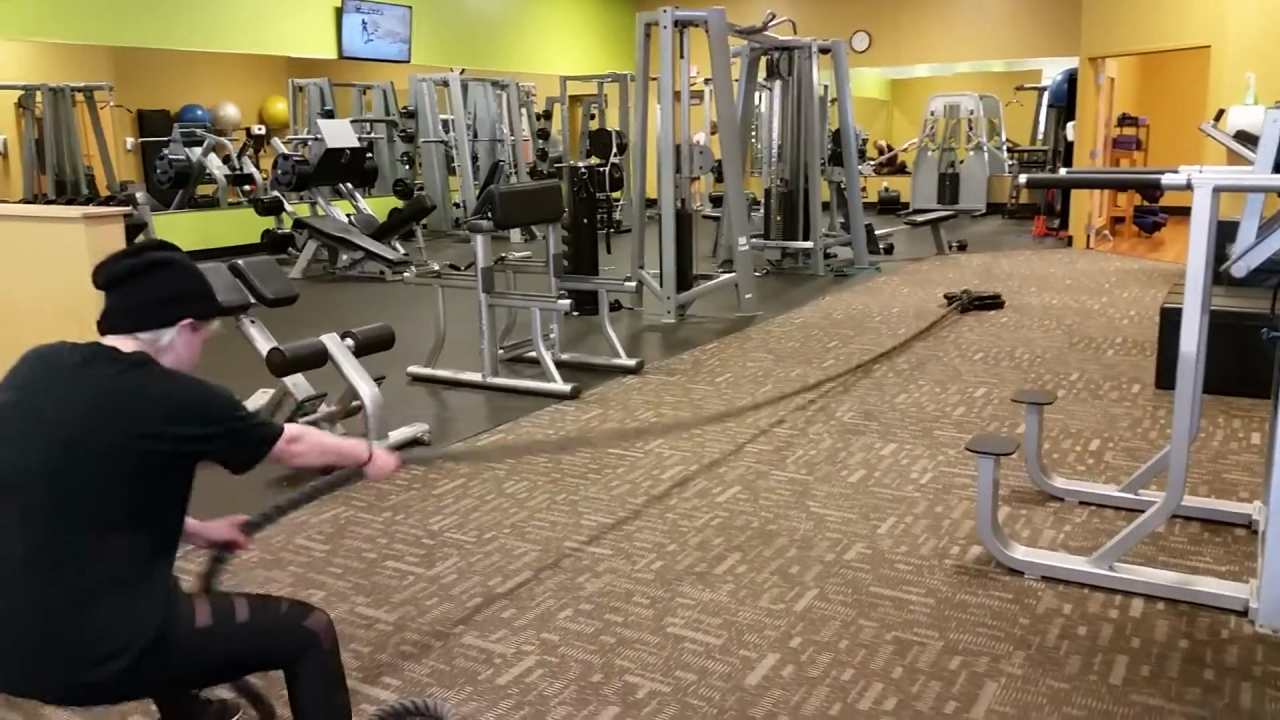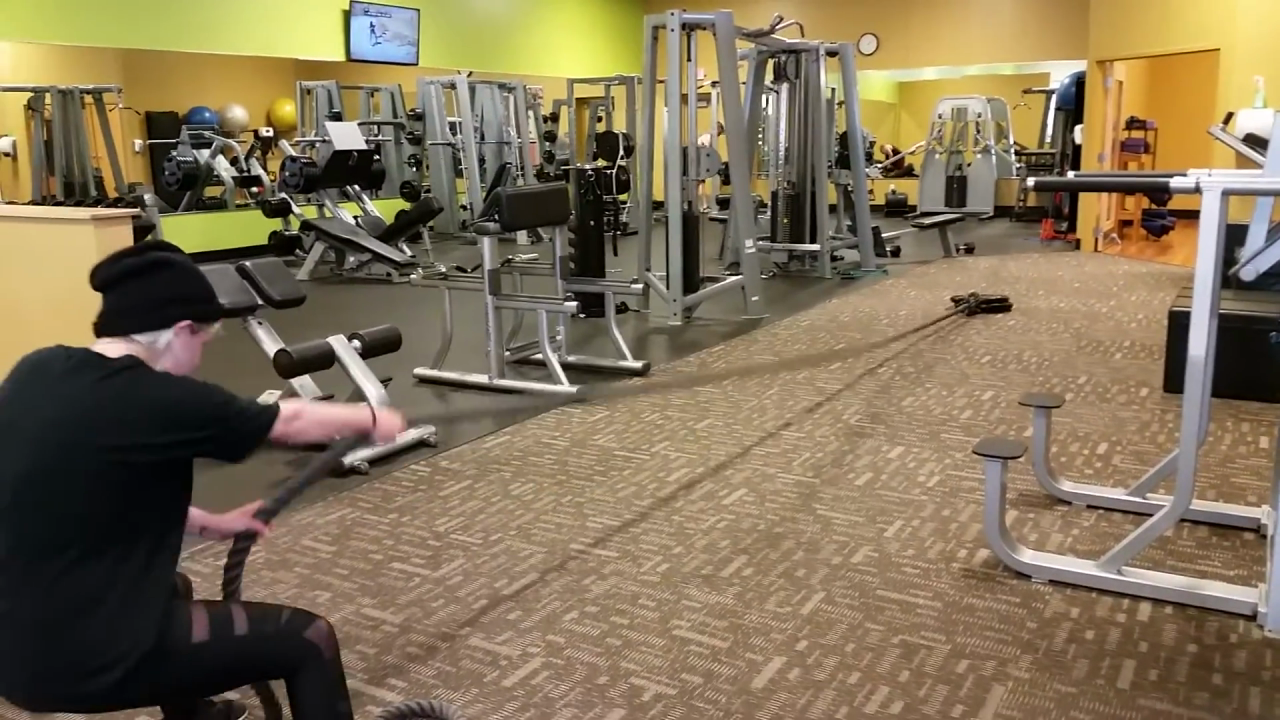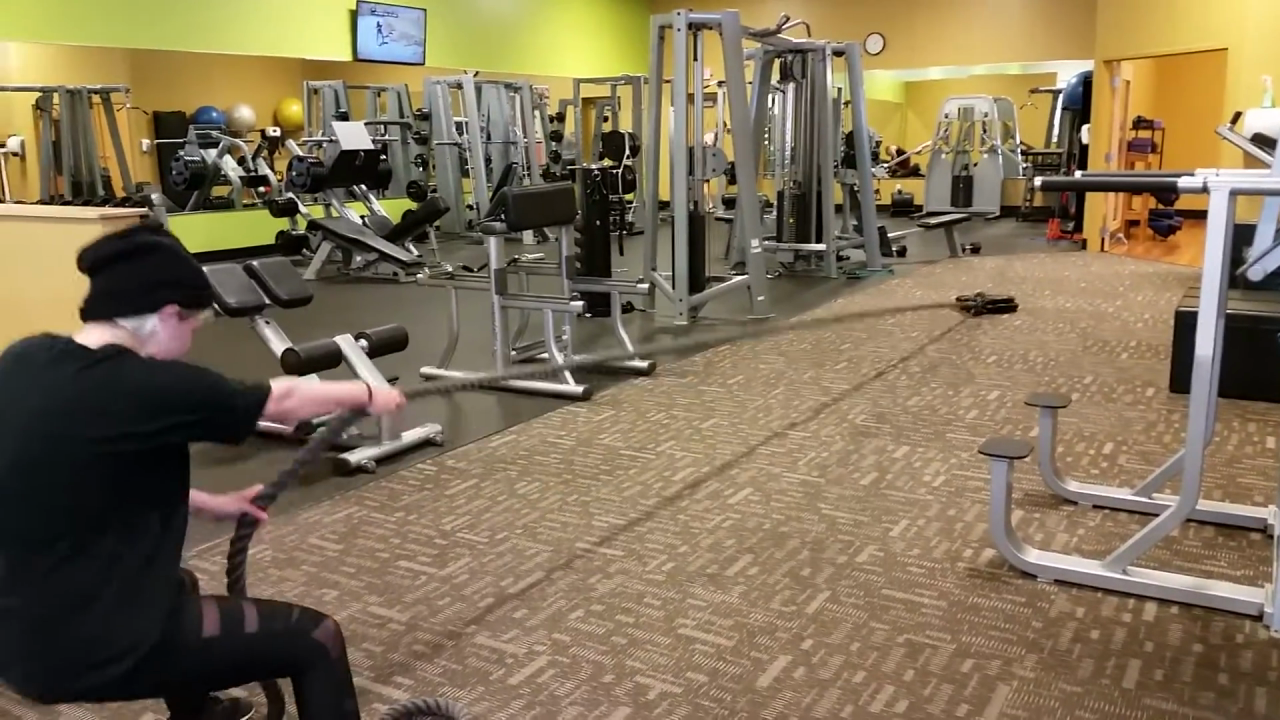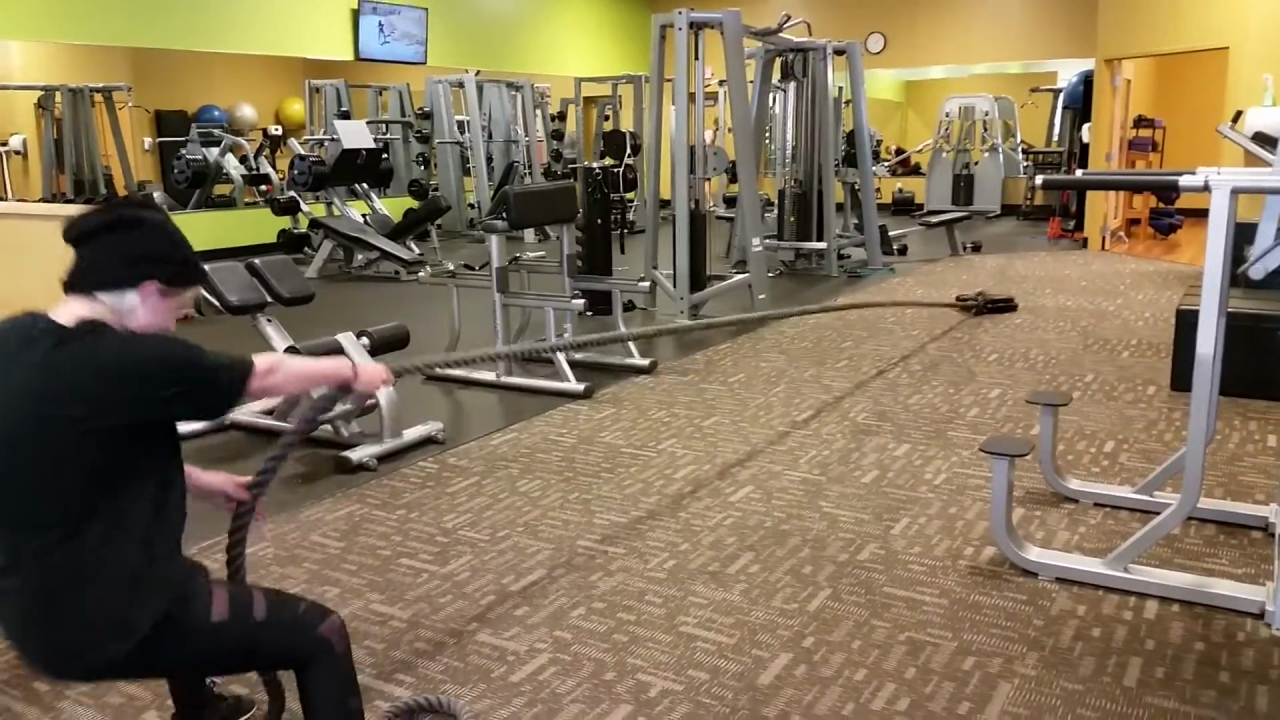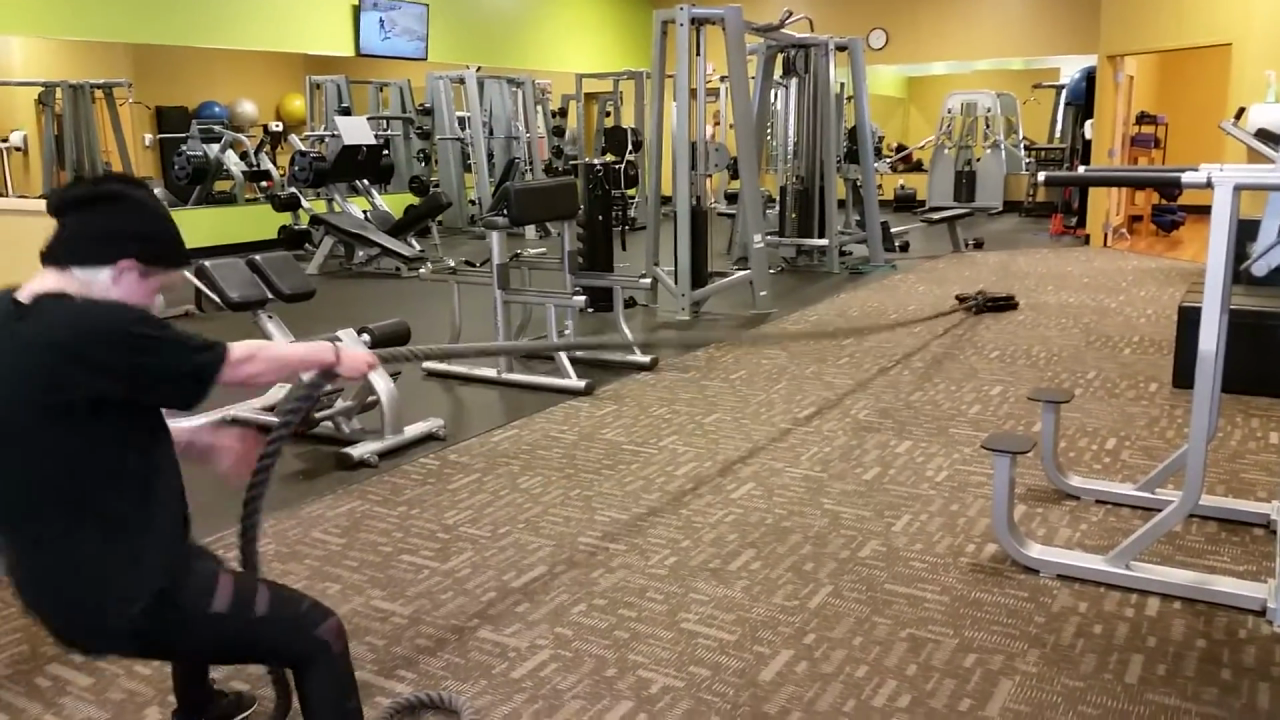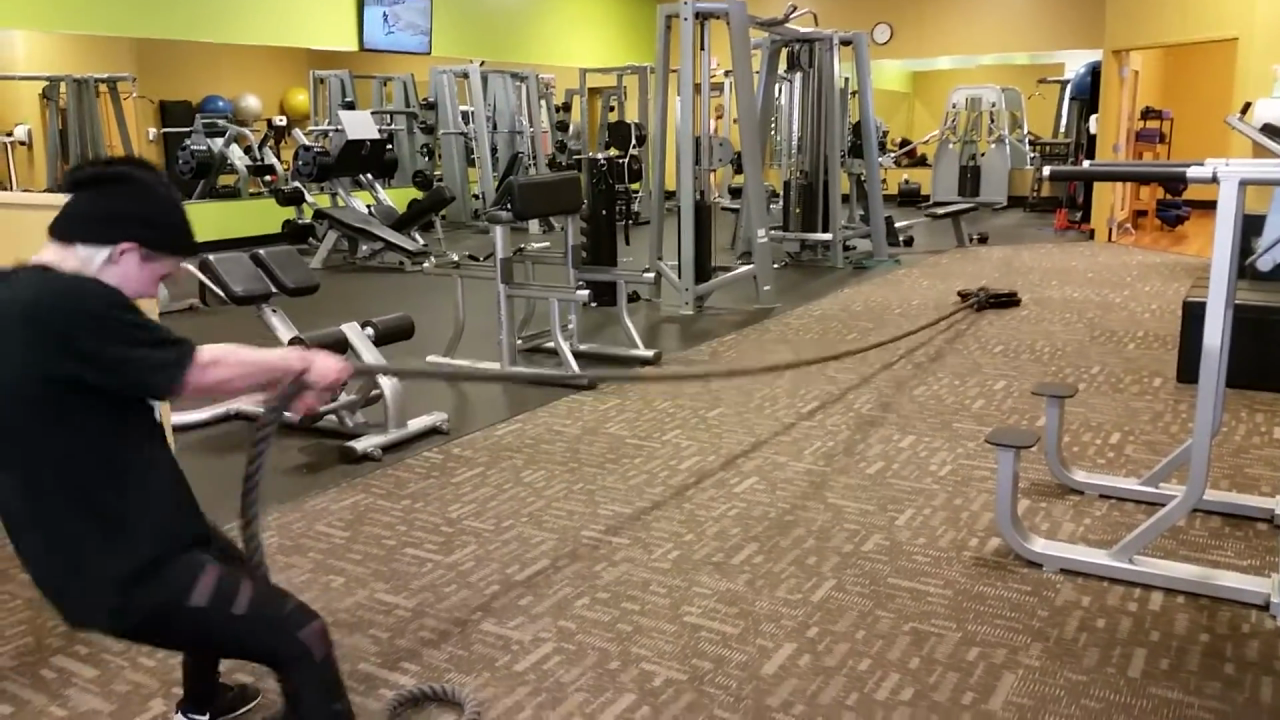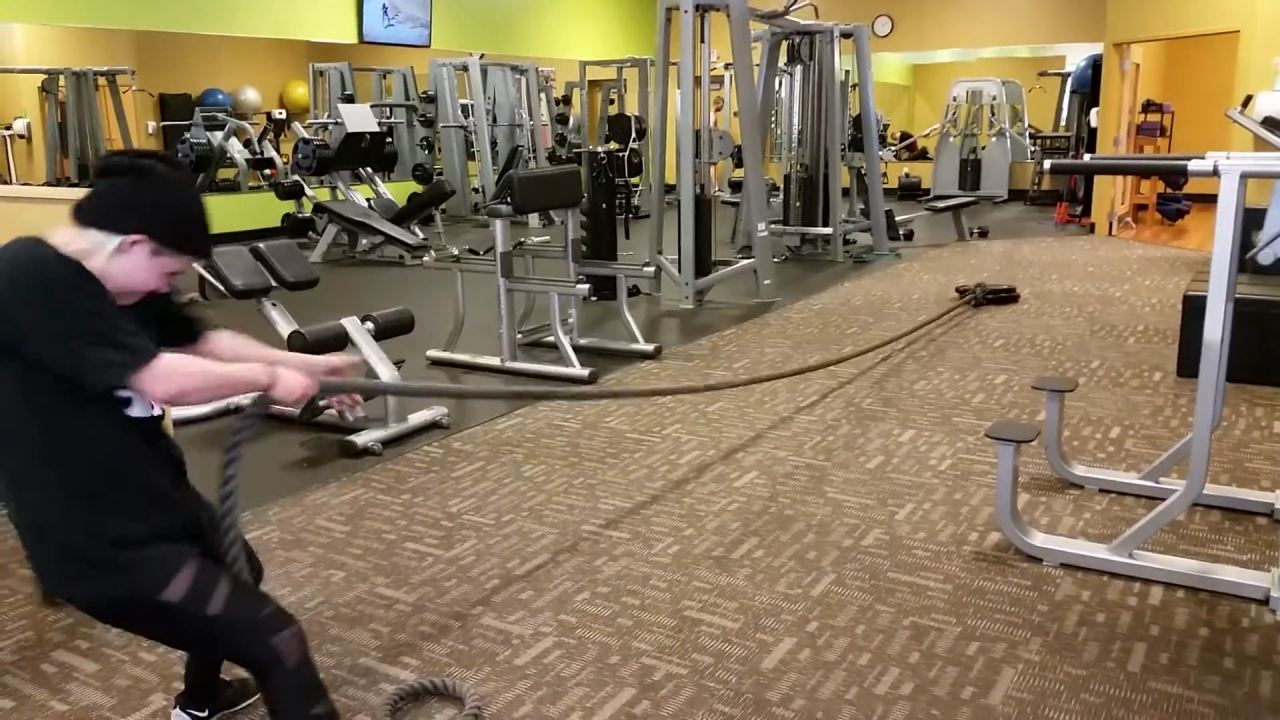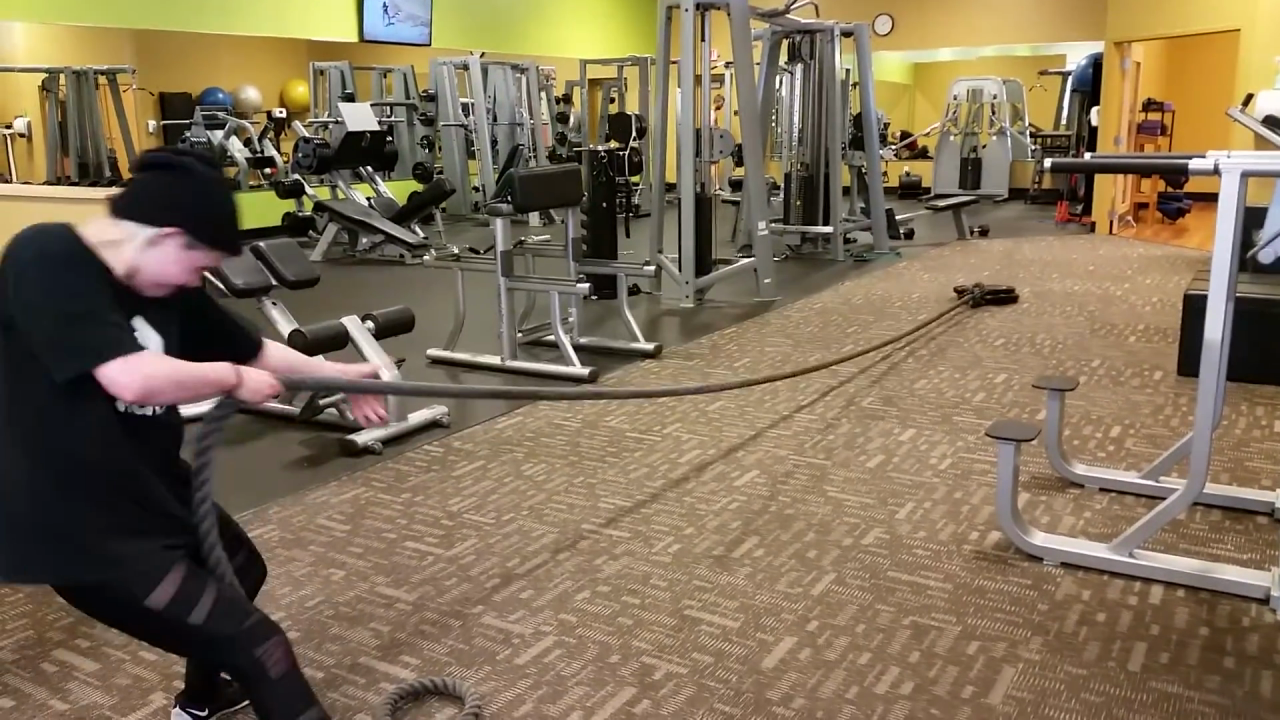
dt=0.1s
person 1, frame 1
right shoulder: (170, 399)
right elbow: (288, 444)
left wrist: (195, 530)
right wrist: (366, 453)
right hip: (86, 643)
left knee: (150, 586)
right knee: (308, 634)
person 1, frame 2
left shoulder: (38, 372)
right shoulder: (159, 402)
right elbow: (288, 424)
left wrist: (207, 523)
right wrist: (371, 419)
right hip: (83, 651)
left knee: (167, 590)
right knee: (308, 641)
person 1, frame 3
right shoulder: (144, 389)
right elbow: (279, 400)
left wrist: (207, 503)
right wrist: (365, 393)
right hip: (87, 643)
left knee: (174, 585)
right knee: (315, 640)
person 1, frame 4
right shoulder: (122, 361)
right elbow: (261, 377)
left wrist: (200, 480)
right wrist: (351, 370)
left hip: (46, 598)
right hip: (106, 617)
left knee: (190, 584)
right knee: (318, 635)
person 1, frame 5
right shoulder: (93, 332)
right elbow: (235, 365)
left wrist: (199, 439)
right wrist: (332, 355)
left hip: (60, 569)
right hip: (114, 590)
left knee: (193, 570)
right knee: (315, 633)
person 1, frame 6
right shoulder: (59, 304)
left elbow: (168, 360)
right elbow: (200, 373)
left wrist: (278, 373)
right wrist: (301, 363)
right hip: (116, 557)
left knee: (227, 576)
right knee: (299, 636)
person 1, frame 7
left shoulder: (91, 278)
left elbow: (201, 340)
right elbow: (162, 378)
left wrist: (305, 367)
right wrist: (270, 377)
right hip: (97, 540)
left knee: (231, 576)
right knee: (274, 643)
person 1, frame 8
left shoulder: (163, 282)
left elbow: (252, 350)
right elbow: (133, 379)
left wrist: (339, 375)
right wrist: (233, 379)
right hip: (84, 530)
left knee: (241, 569)
right knee: (255, 646)
